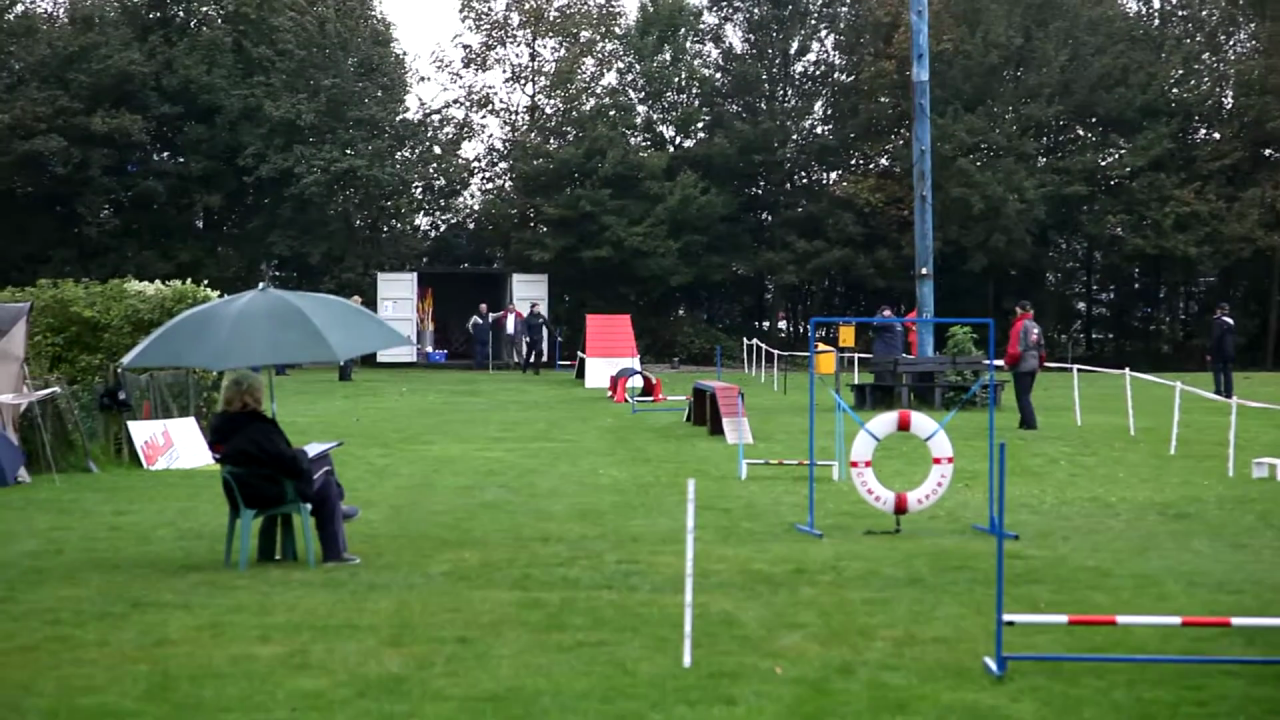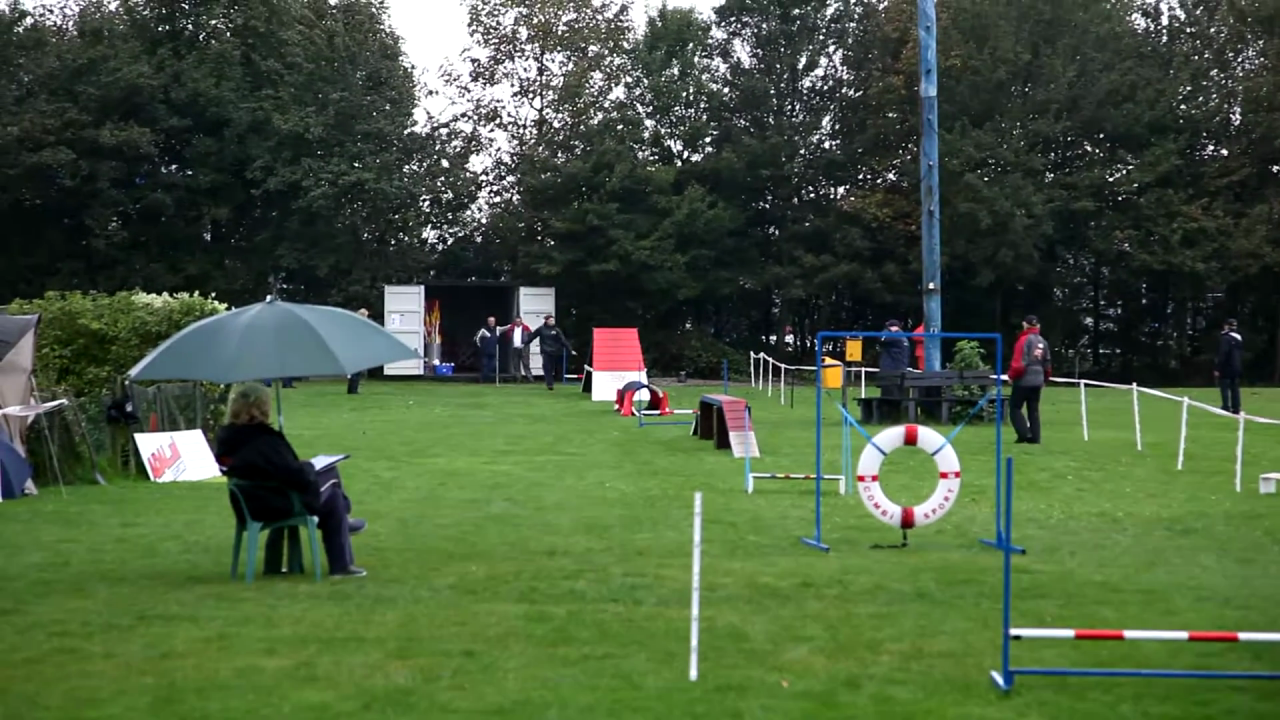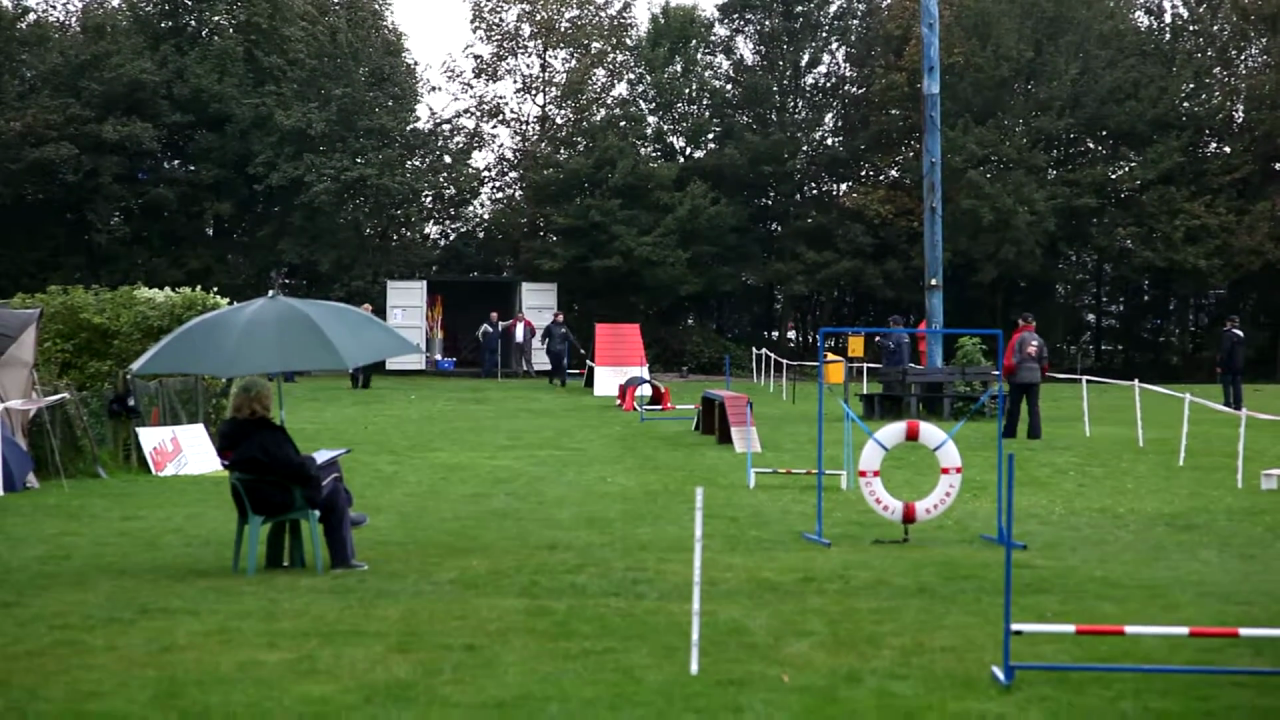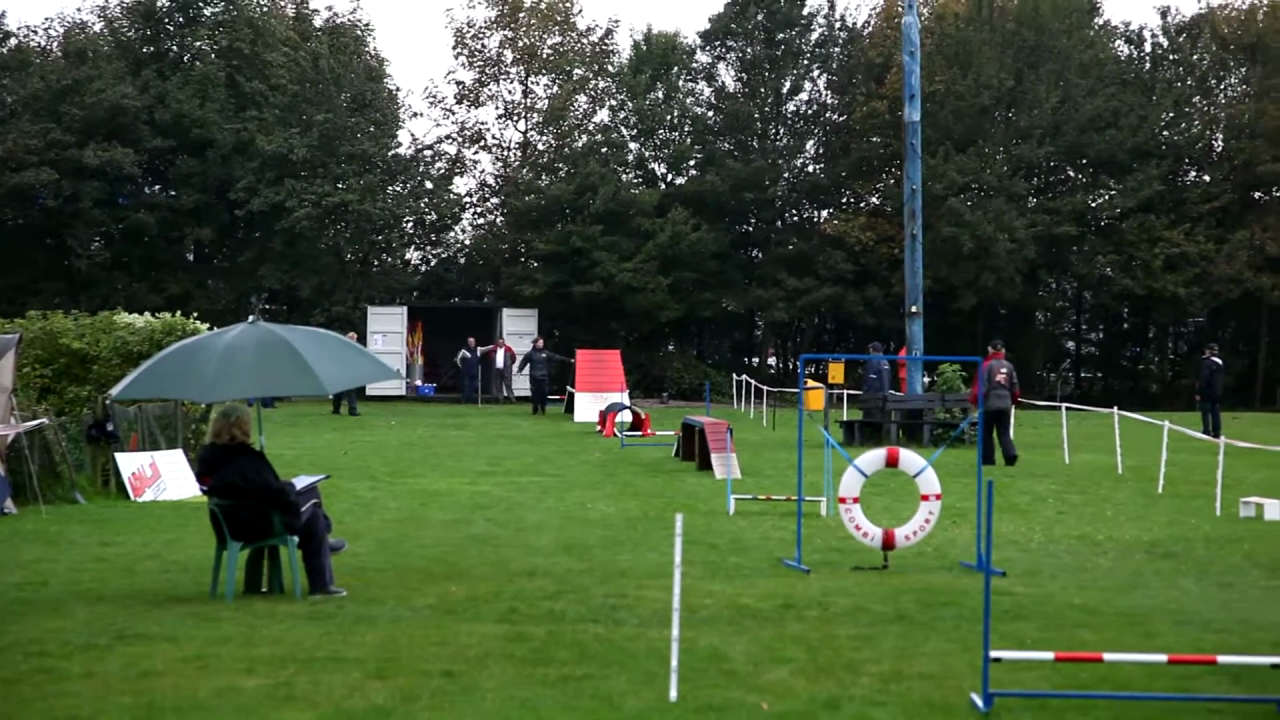
dt=0.3s
person 1, frame 1
left shoulder: (219, 425)
right shoulder: (257, 428)
right elbow: (289, 462)
left wrist: (295, 455)
right wrist: (302, 454)
right hip: (269, 492)
right knee: (326, 485)
right ankle: (335, 552)
person 1, frame 2
left shoulder: (225, 437)
right shoulder: (264, 440)
right elbow: (296, 475)
left wrist: (302, 467)
right wrist: (309, 467)
right hip: (275, 505)
right knee: (333, 498)
right ankle: (341, 565)
person 1, frame 3
left shoulder: (227, 431)
right shoulder: (266, 435)
right elbow: (297, 469)
left wrist: (303, 461)
right wrist: (310, 461)
right hip: (277, 499)
right knee: (334, 492)
right ankle: (343, 559)
person 1, frame 4
left shoulder: (206, 456)
right shoulder: (245, 460)
right elbow: (276, 495)
left wrist: (283, 487)
right wrist: (290, 487)
right hip: (255, 525)
right knee: (313, 517)
right ankle: (321, 585)
